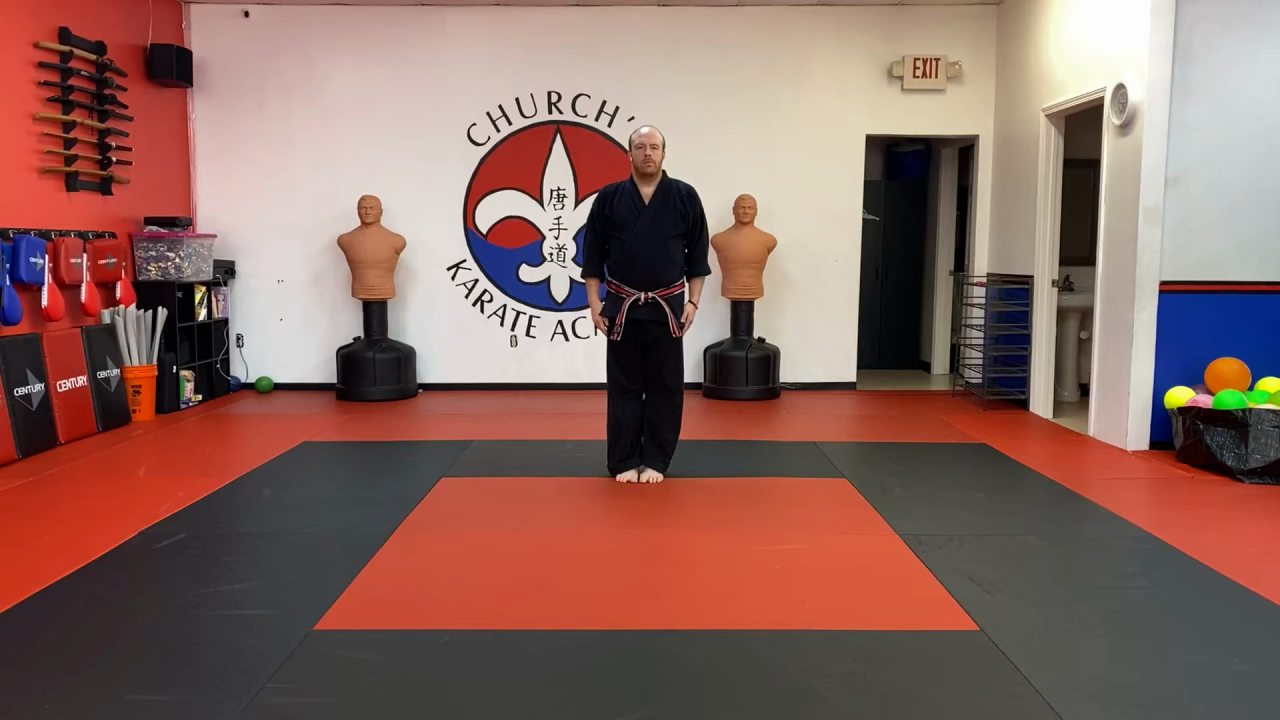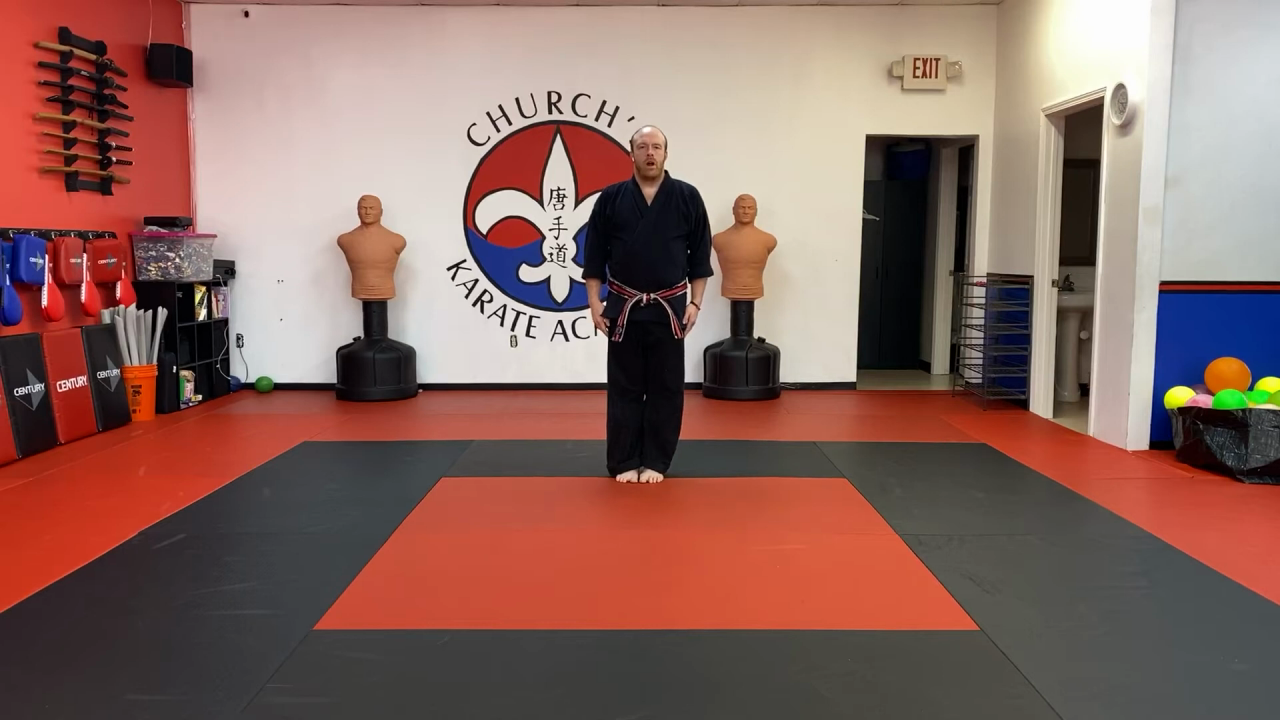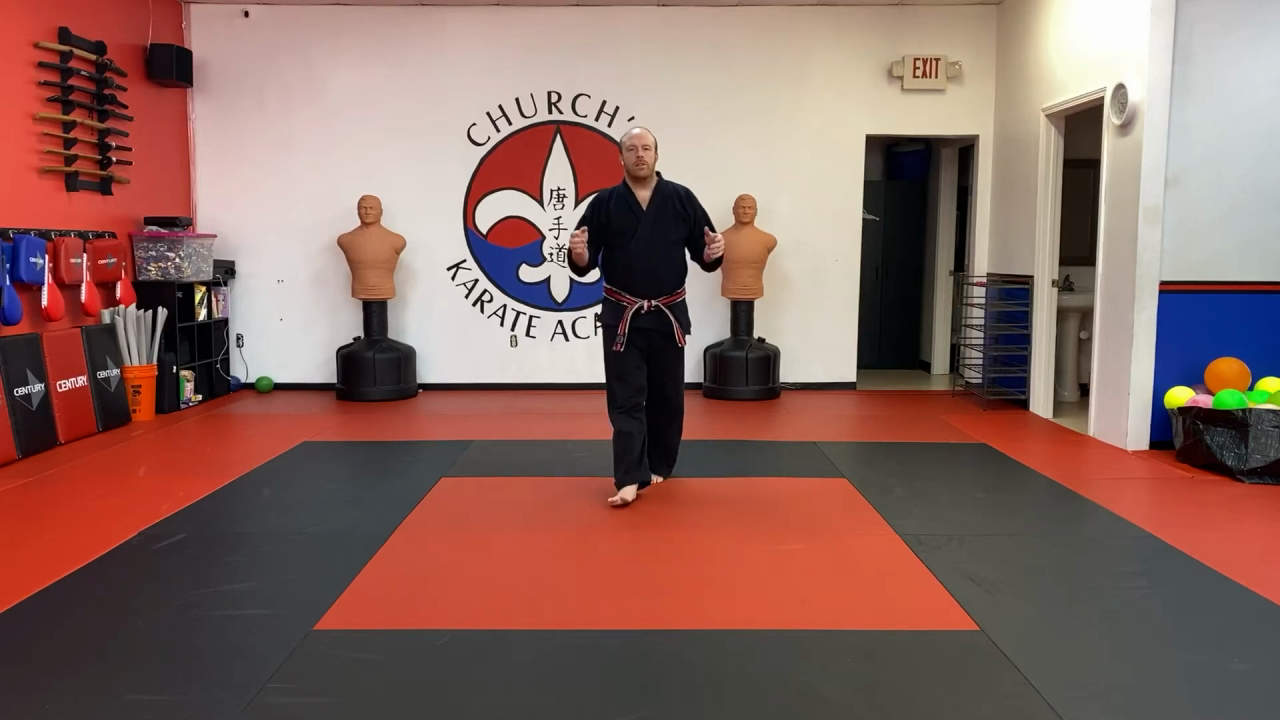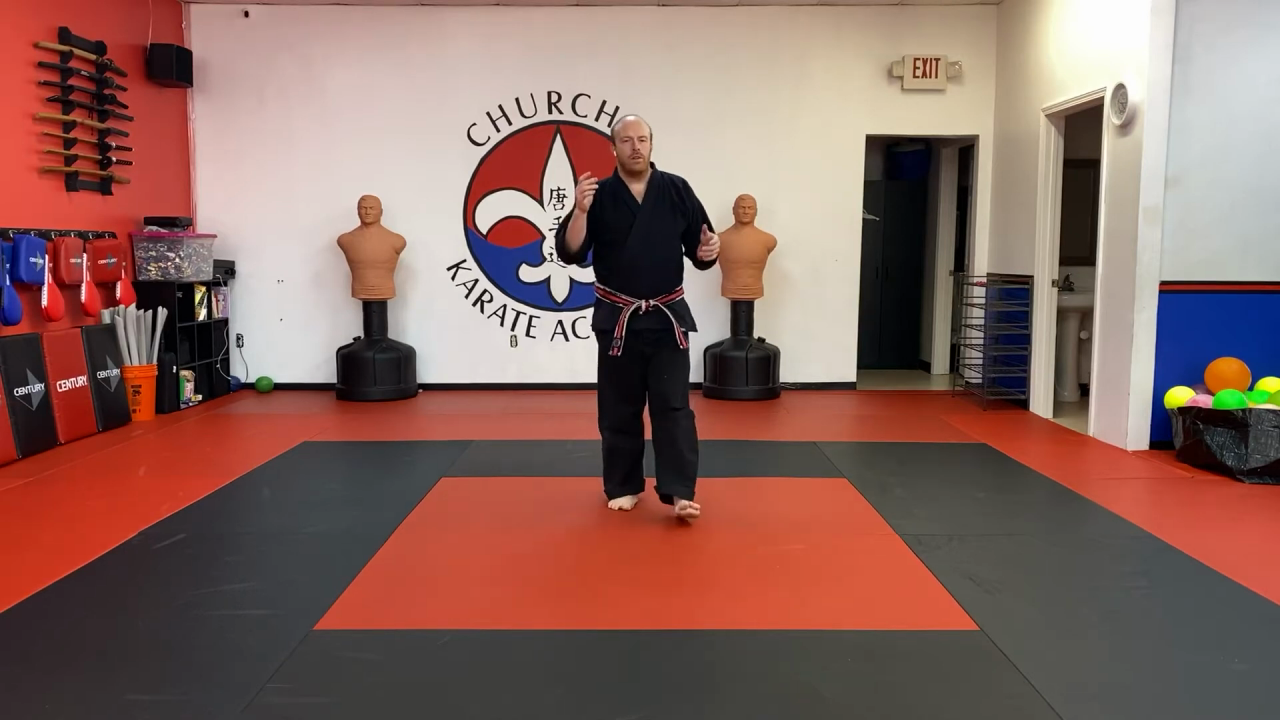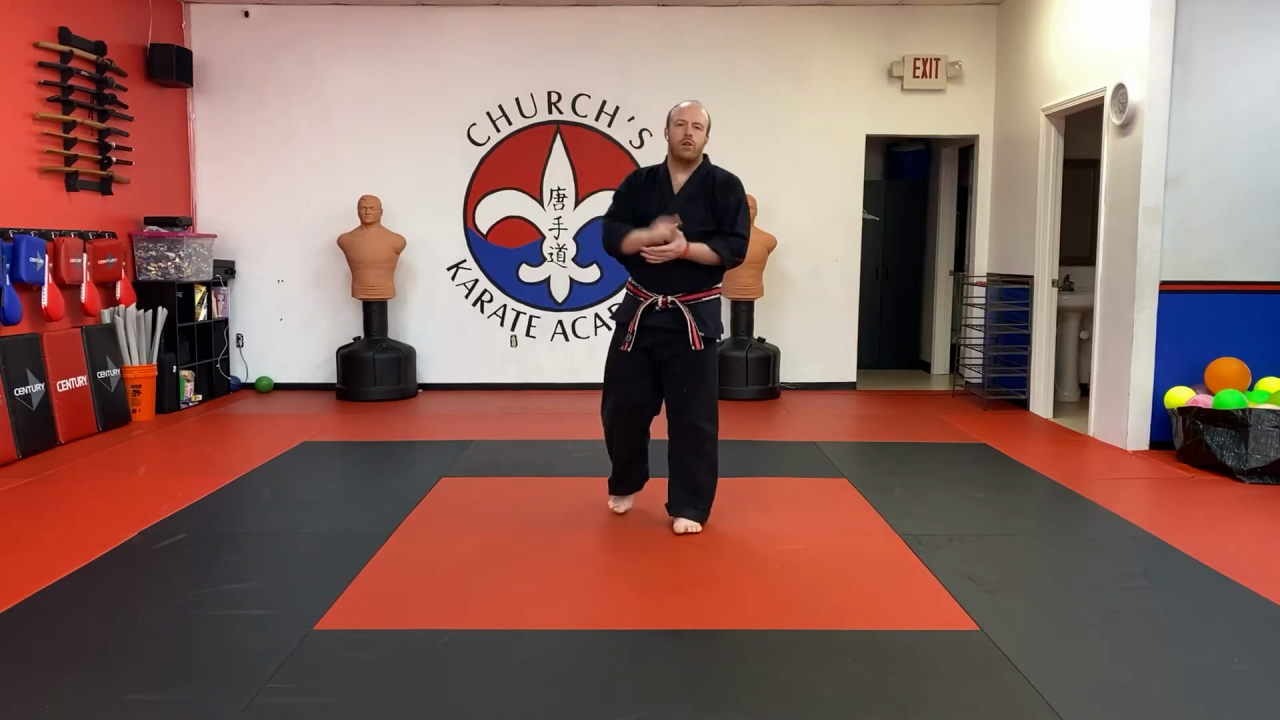
dt=0.7s
person 1, frame 1
left shoulder: (684, 196)
right shoulder: (609, 198)
left elbow: (697, 254)
right elbow: (593, 254)
left wrist: (692, 301)
right wrist: (595, 301)
left hip: (667, 307)
right hip: (622, 307)
left knee: (665, 387)
right knee: (624, 387)
left ankle: (655, 461)
right ankle: (624, 462)
person 1, frame 2
left shoulder: (687, 197)
right shoulder: (611, 198)
left elbow: (700, 253)
right elbow: (595, 254)
left wrist: (695, 300)
right wrist: (595, 301)
left hip: (669, 308)
right hip: (624, 307)
left knee: (666, 390)
right knee: (624, 389)
left ankle: (654, 462)
right ankle: (624, 462)
person 1, frame 3
left shoulder: (681, 199)
right shoulder: (604, 203)
left elbow: (703, 251)
right elbow: (585, 263)
left wrist: (713, 252)
right wrist: (578, 254)
left hip: (668, 315)
right hip: (622, 316)
left knee: (667, 398)
right knee: (626, 399)
left ankle: (658, 465)
right ankle: (629, 480)
person 1, frame 4
left shoulder: (677, 191)
right shoulder: (599, 195)
left elbow: (697, 243)
right elbow: (571, 253)
left wrist: (708, 250)
right wrist: (580, 211)
left hip: (668, 316)
right hip: (617, 316)
left knee: (673, 404)
right knee: (619, 407)
left ankle: (679, 492)
right ankle: (623, 486)
person 1, frame 5
left shoulder: (725, 185)
right shoulder: (640, 184)
left elbow: (733, 248)
right elbow: (613, 237)
left wrist: (684, 249)
right wrist: (648, 236)
left hip: (694, 315)
right hip: (640, 312)
left knee: (693, 416)
right knee: (625, 405)
left ankle: (689, 506)
right ankle: (626, 484)
